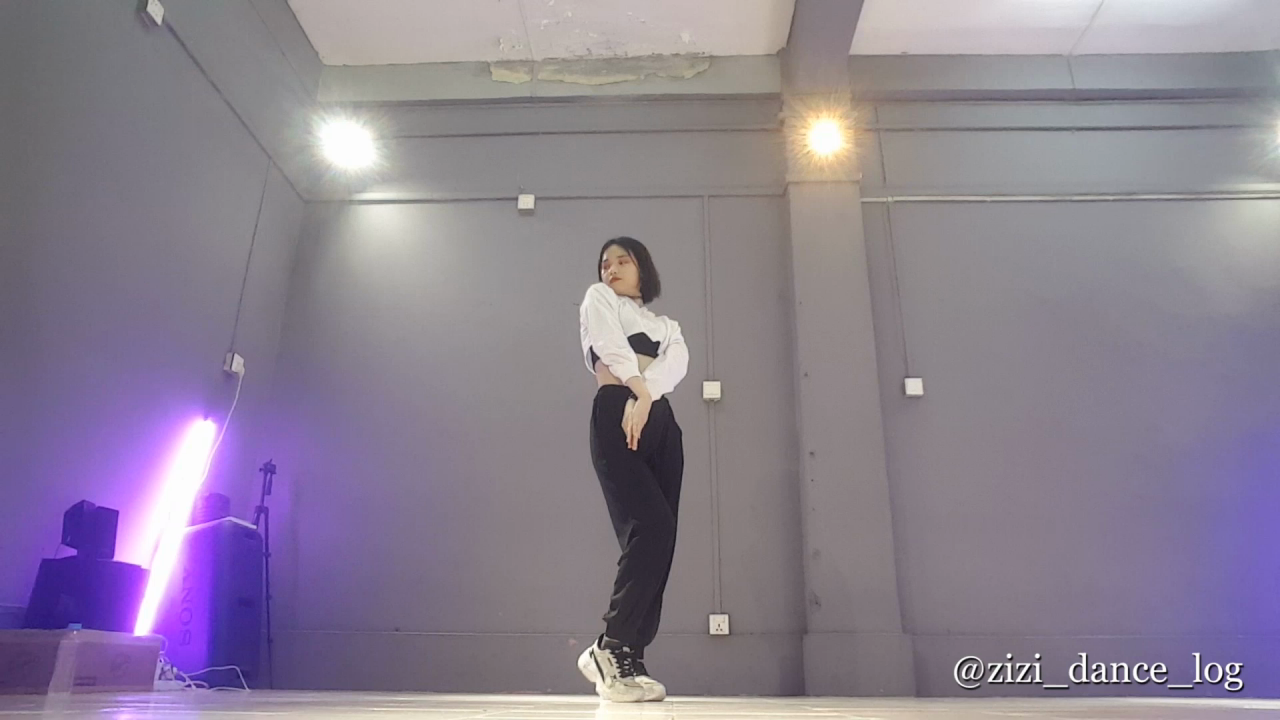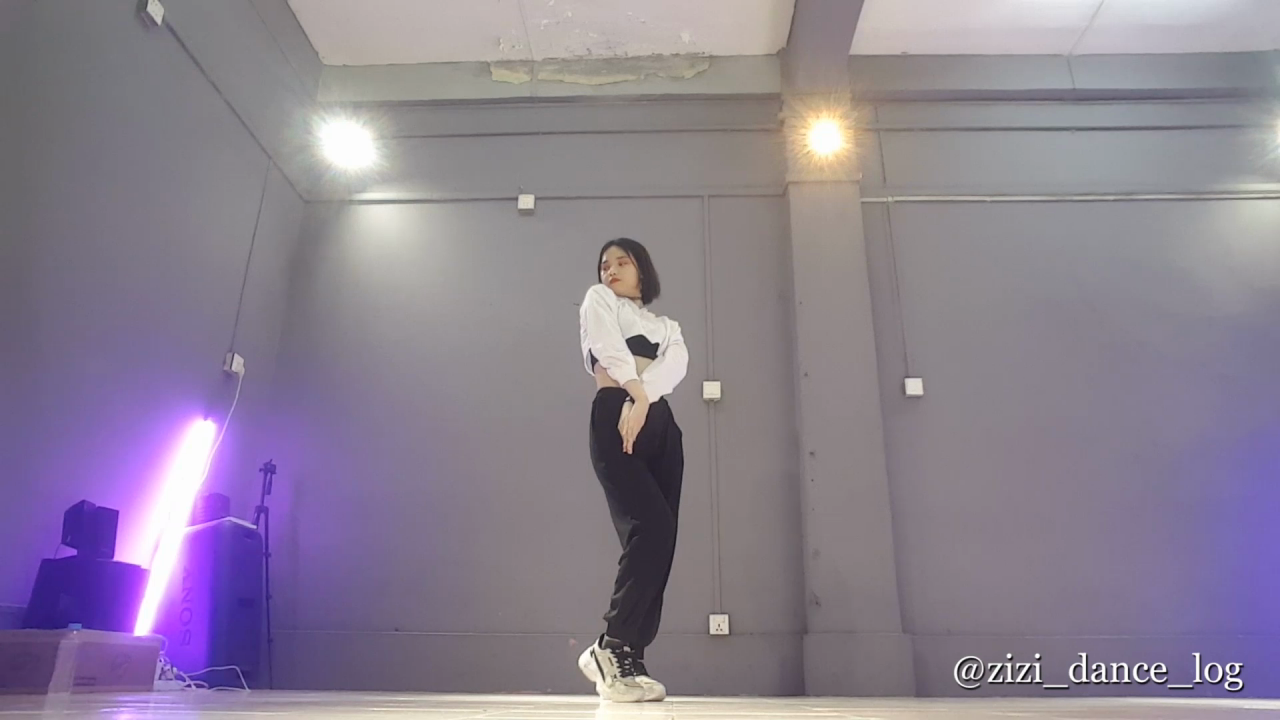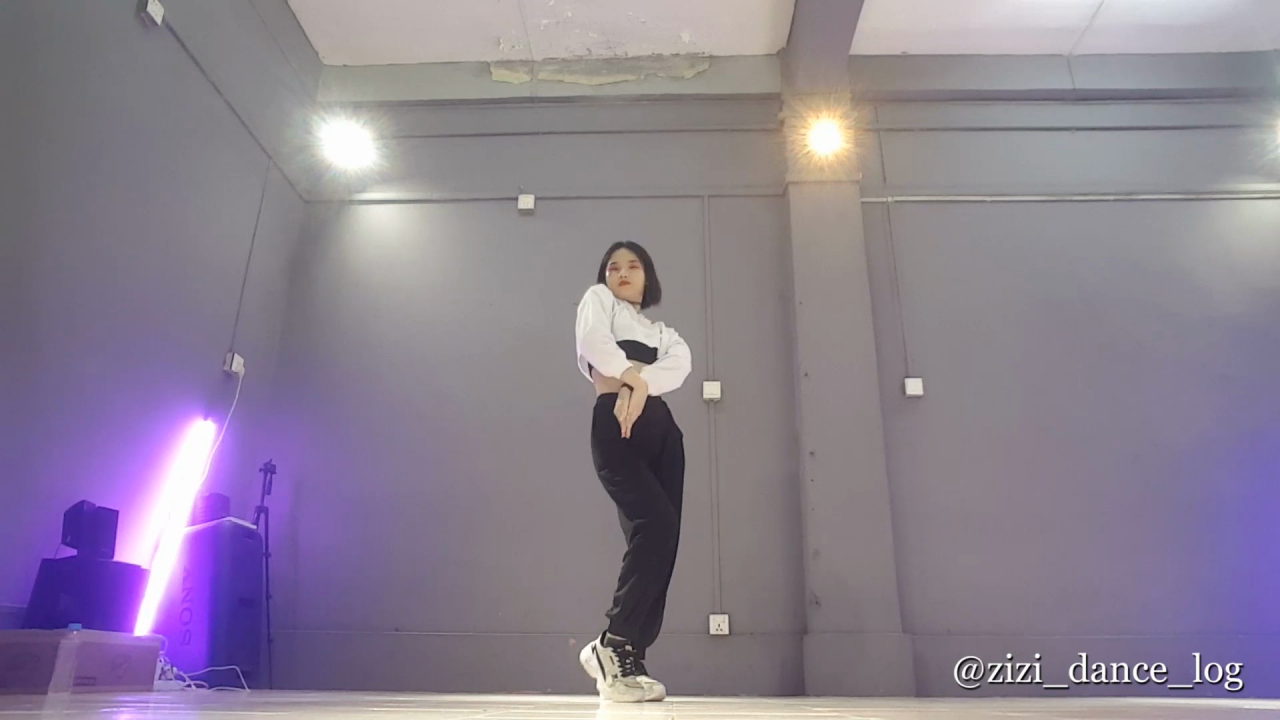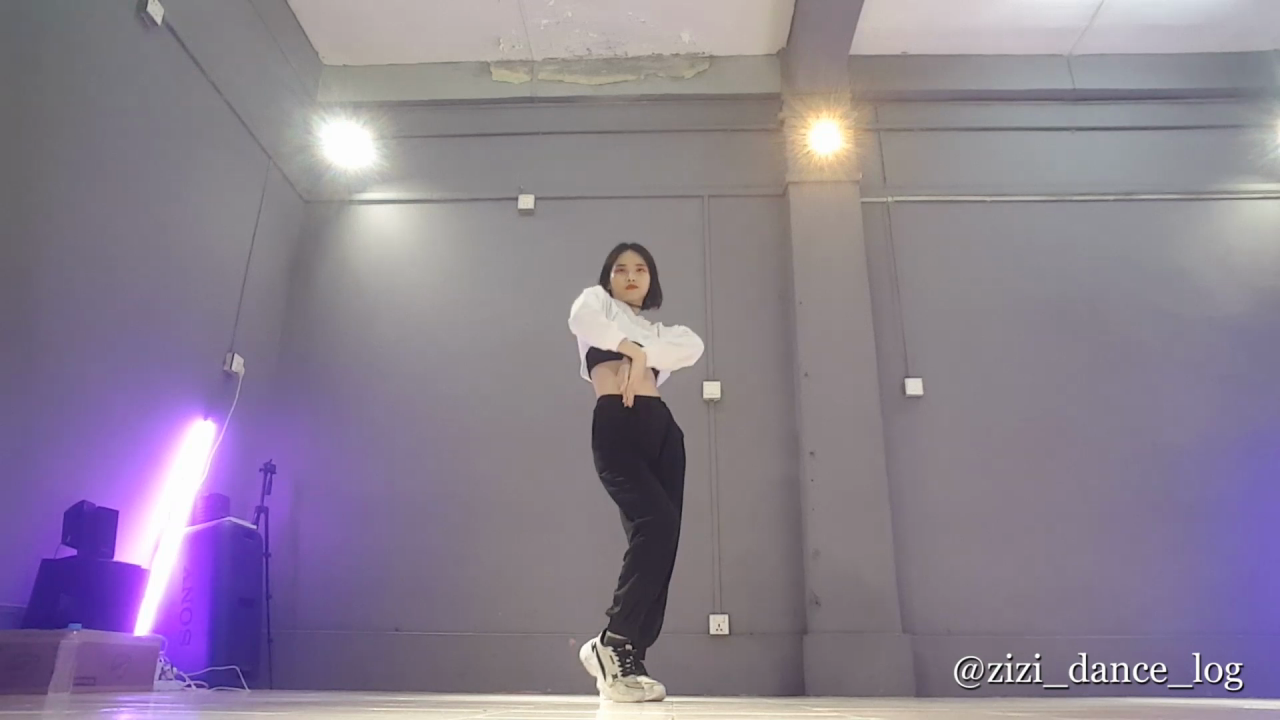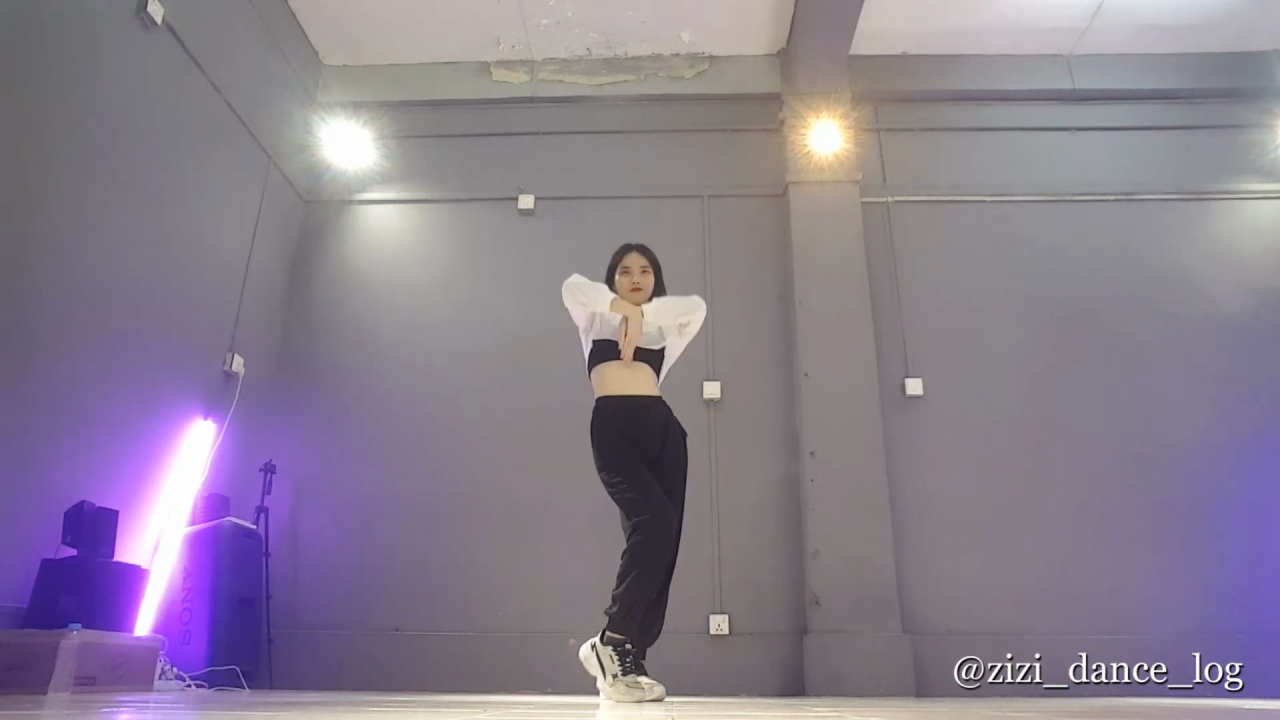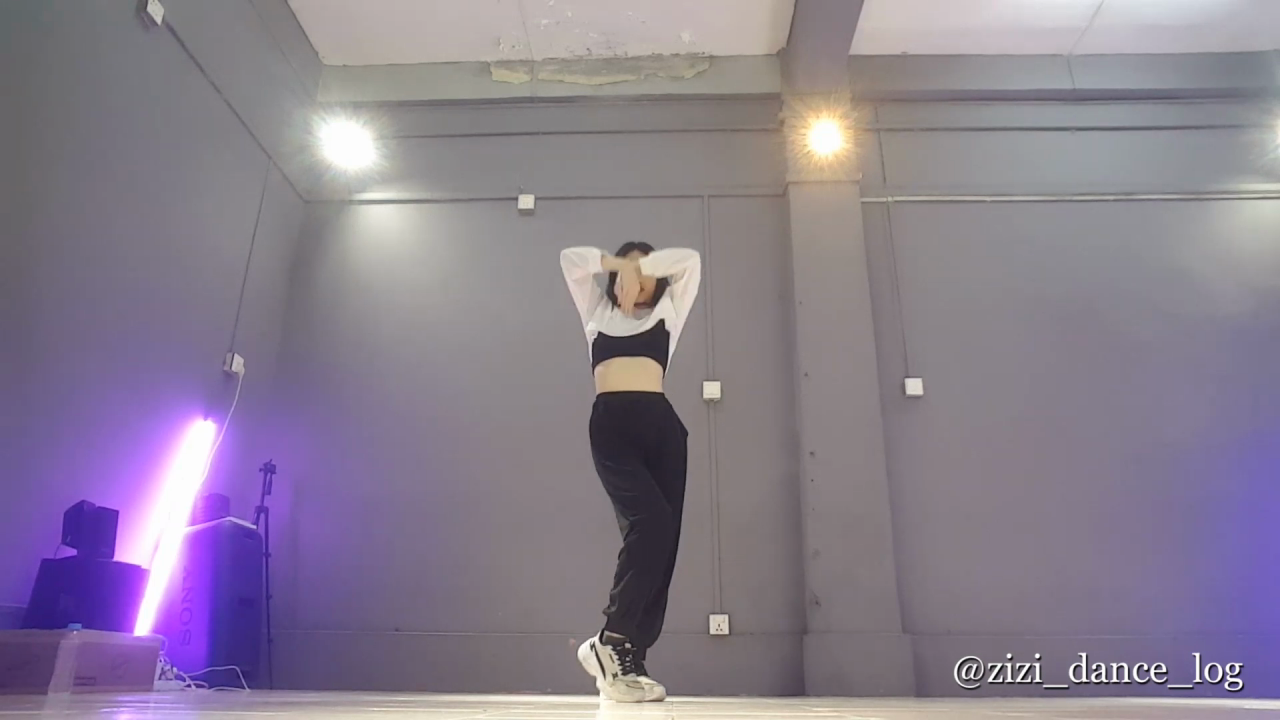
dt=0.4s
person 1, frame 1
left shoulder: (665, 324)
right shoulder: (599, 299)
left elbow: (676, 362)
right elbow: (611, 344)
left wrist: (645, 398)
right wrist: (637, 386)
left hip: (661, 421)
right hip: (616, 415)
left knee: (661, 535)
right knee: (650, 527)
left ankle: (627, 659)
right ankle: (611, 647)
person 1, frame 2
left shoulder: (665, 325)
right shoulder: (599, 301)
left elbow: (675, 364)
right elbow: (608, 346)
left wrist: (641, 400)
right wrist: (635, 389)
left hip: (660, 424)
right hip: (615, 417)
left knee: (660, 537)
right knee: (651, 527)
left ankle: (628, 658)
right ankle: (611, 646)
person 1, frame 3
left shoulder: (660, 330)
right shoulder: (599, 300)
left elbow: (680, 364)
right elbow: (593, 340)
left wrist: (641, 387)
right wrist: (631, 376)
left hip: (660, 427)
right hip: (616, 425)
left knee: (662, 535)
right knee: (656, 525)
left ankle: (629, 659)
right ankle: (612, 643)
person 1, frame 4
left shoulder: (659, 330)
right shoulder: (599, 304)
left elbow: (692, 346)
right elbow: (581, 319)
left wrist: (644, 352)
right wrist: (628, 344)
left hip: (660, 427)
right hip: (615, 426)
left knee: (663, 537)
right knee: (656, 525)
left ankle: (629, 659)
right ankle: (612, 642)
person 1, frame 5
left shoulder: (666, 325)
right shoulder: (597, 316)
left elbow: (695, 305)
right elbow: (574, 287)
left wrist: (643, 311)
right wrist: (622, 306)
left hip: (661, 427)
right hip: (613, 427)
left knee: (665, 537)
right knee: (652, 524)
left ankle: (629, 659)
right ankle: (612, 641)
person 1, frame 6
left shoulder: (667, 314)
right shoulder: (599, 312)
left elbow: (690, 262)
right elbow: (571, 261)
left wrist: (643, 261)
right wrist: (615, 260)
left hip: (661, 425)
right hip: (612, 426)
left knee: (664, 536)
right knee: (650, 523)
left ankle: (631, 658)
right ankle: (611, 641)
